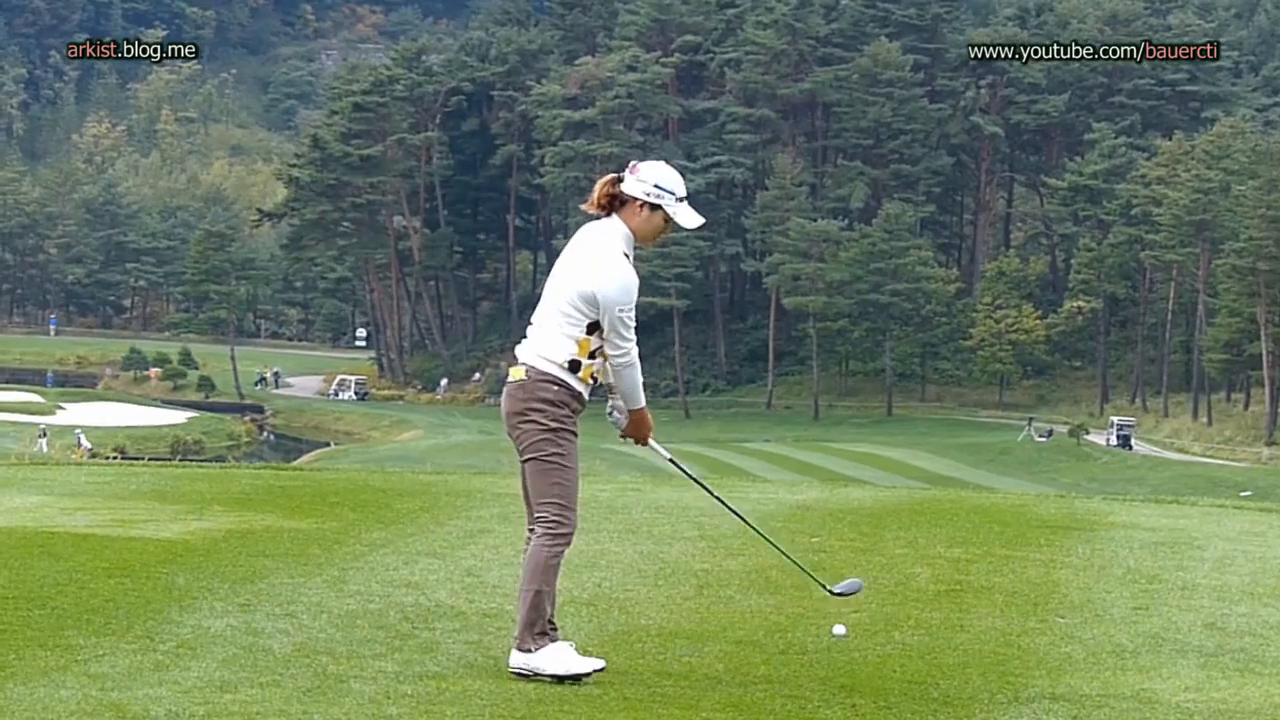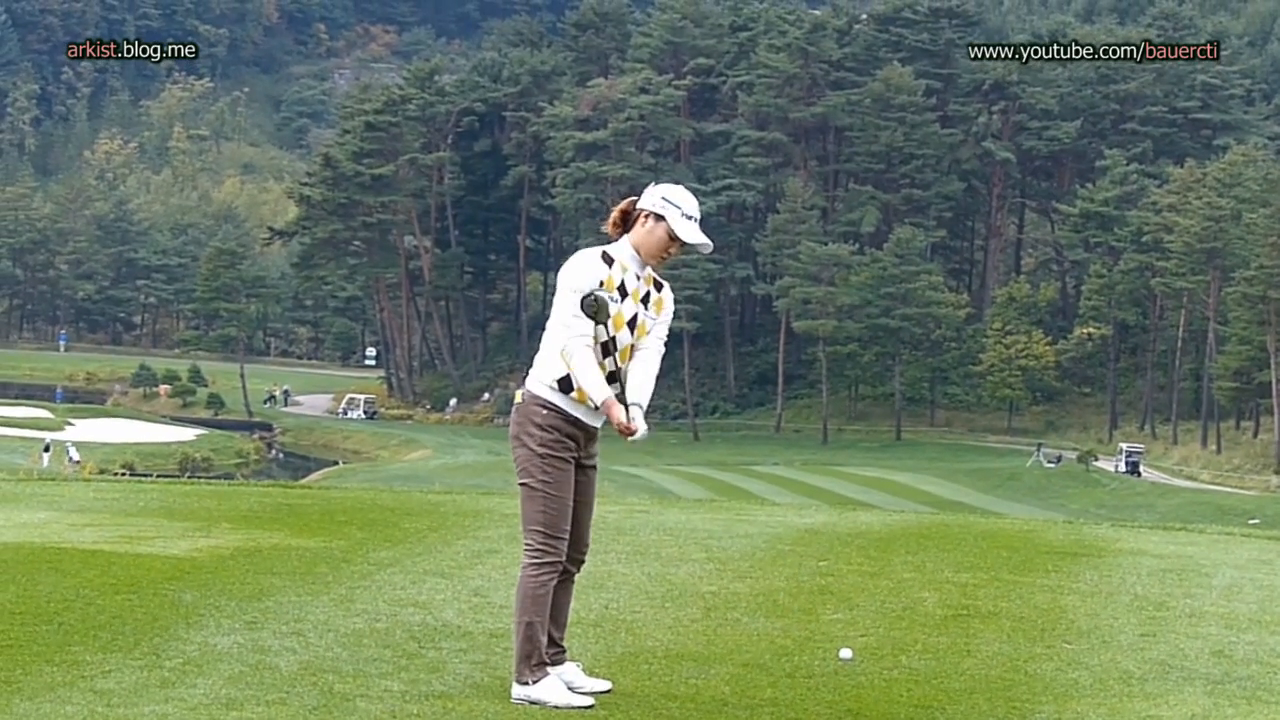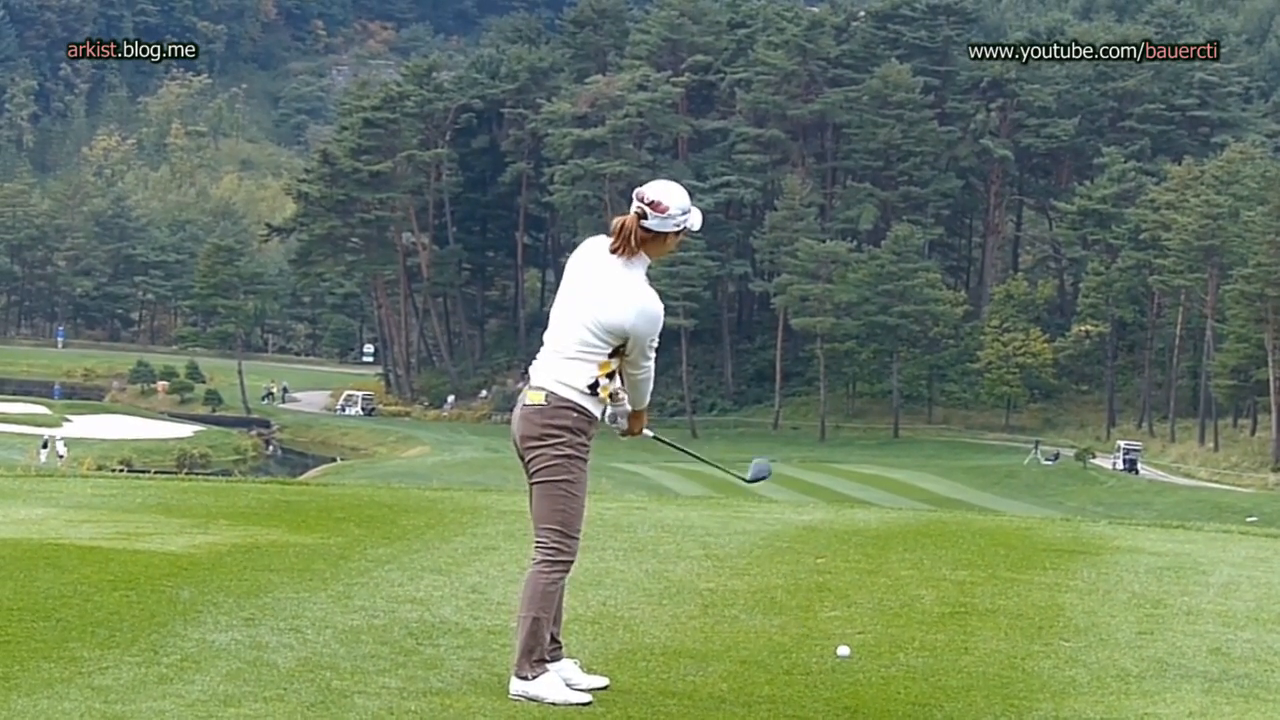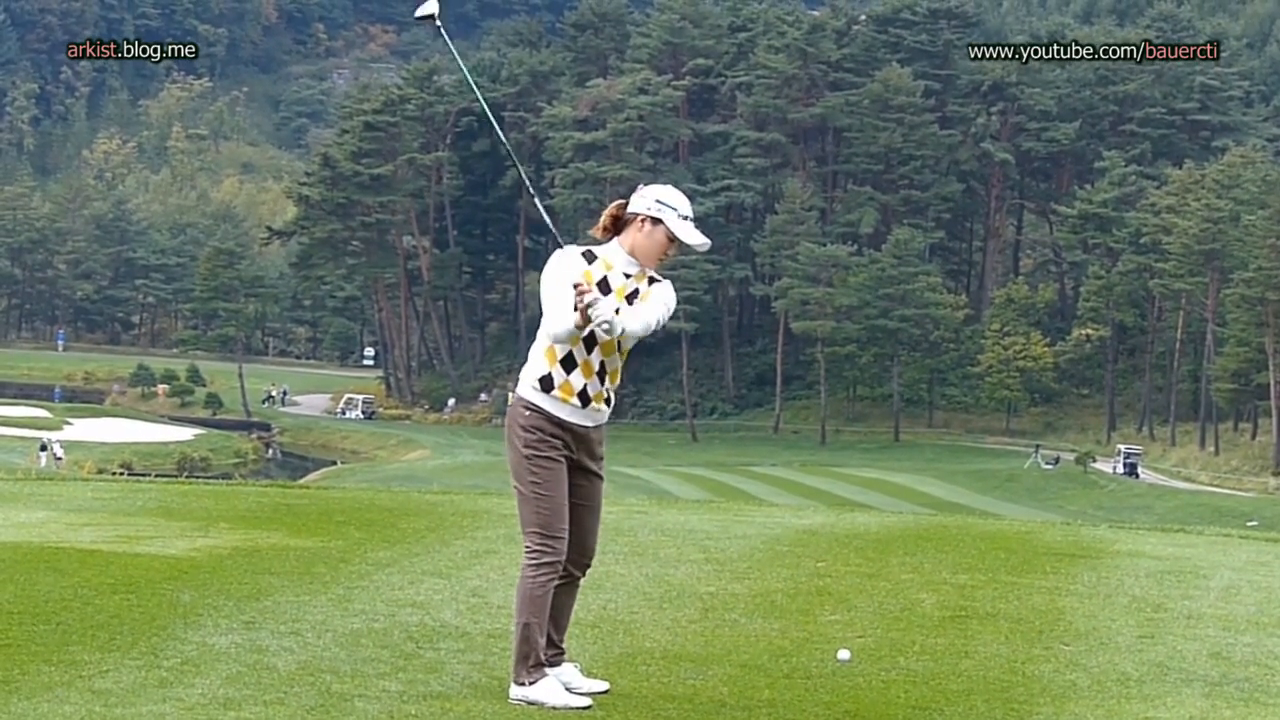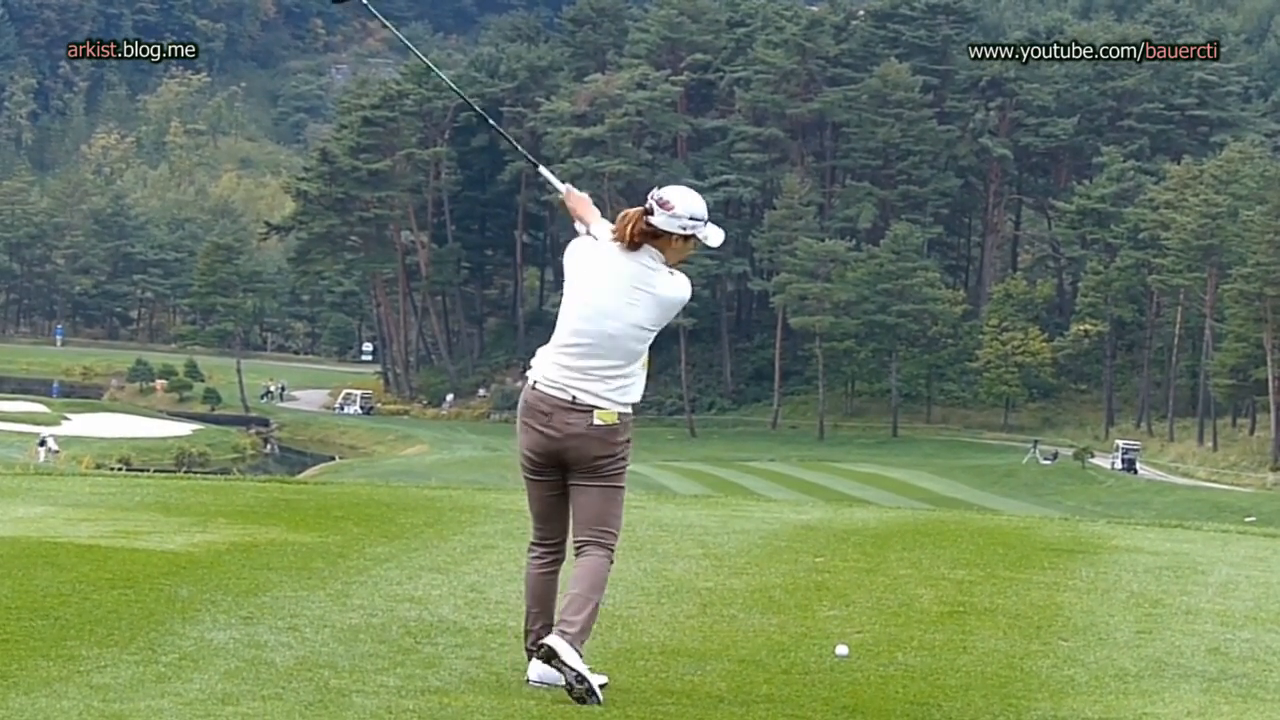
dt=1s
person 1, frame 1
left shoulder: (595, 235)
right shoulder: (616, 272)
right elbow: (621, 351)
left wrist: (625, 403)
right wrist: (637, 411)
left hip: (543, 392)
right hip: (545, 396)
left knee: (547, 525)
right knee: (556, 523)
left ankle: (545, 639)
right ankle: (529, 645)
person 1, frame 2
left shoulder: (660, 296)
right shoulder: (589, 265)
left elbow: (646, 360)
right elbow: (576, 347)
left wrist: (634, 410)
right wrist: (608, 404)
left hip: (583, 429)
right hip: (547, 418)
left knee: (572, 555)
right knee: (546, 552)
left ankle: (553, 662)
right ankle: (529, 676)
person 1, frame 3
left shoulder: (592, 251)
right shoulder: (642, 304)
right elbow: (638, 368)
left wrist: (617, 399)
right wrist: (638, 411)
left hip: (543, 408)
right hip: (562, 422)
left knee: (560, 548)
right knee: (556, 550)
left ankle: (550, 658)
right ankle: (528, 672)
person 1, frame 4
left shoulder: (660, 293)
right shoulder: (571, 260)
left elbow: (634, 328)
right elbow: (559, 327)
left wrist: (605, 318)
right wrist: (578, 318)
left hip: (587, 431)
right hip: (539, 419)
left knee: (577, 556)
right knee: (546, 551)
left ankle: (552, 662)
right ankle: (527, 677)
person 1, frame 5
left shoulder: (586, 254)
right shoulder: (674, 290)
left wrist: (589, 219)
right wrist: (597, 223)
left hip: (539, 409)
right hip: (600, 427)
left knee: (546, 542)
right knee: (596, 547)
left ankle: (543, 655)
right ankle: (567, 639)
